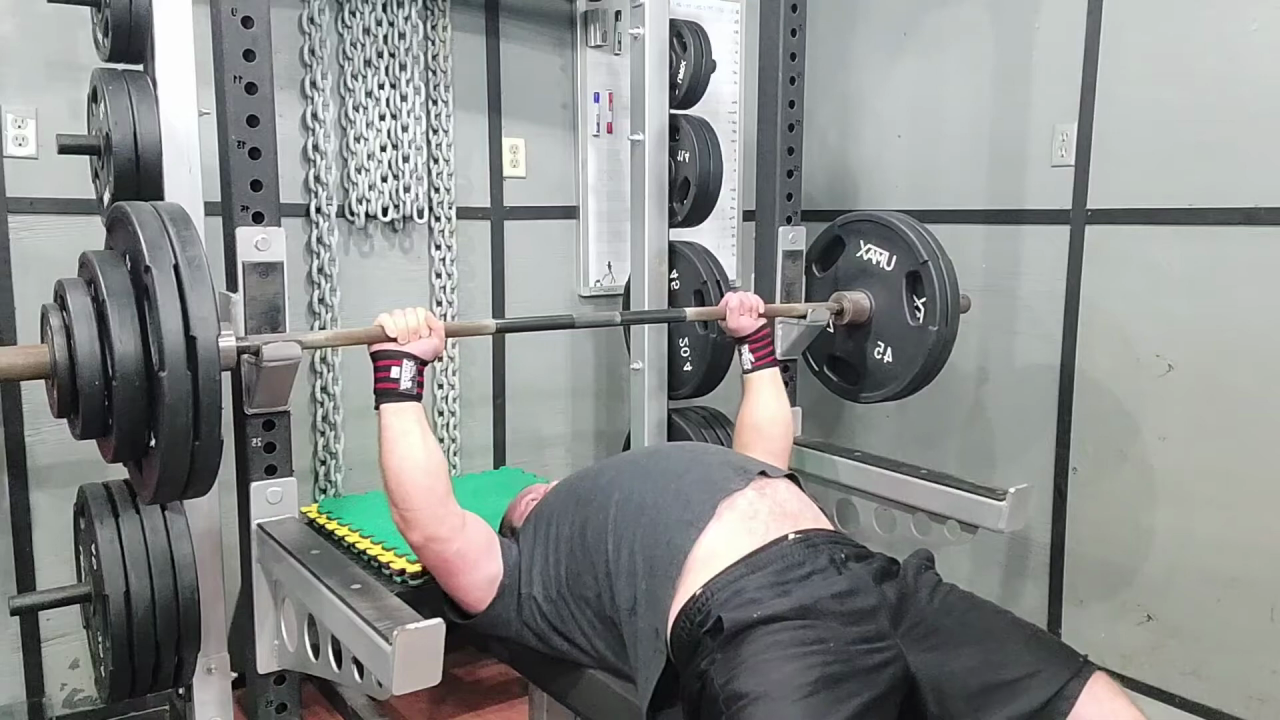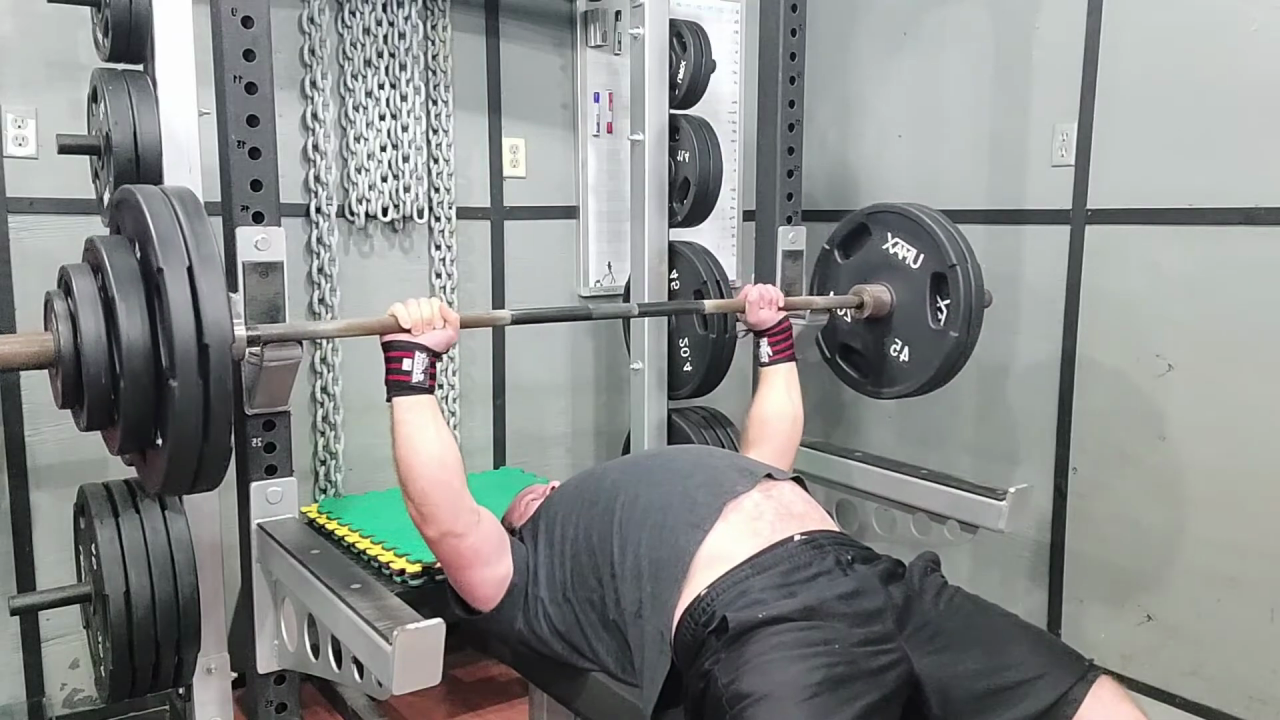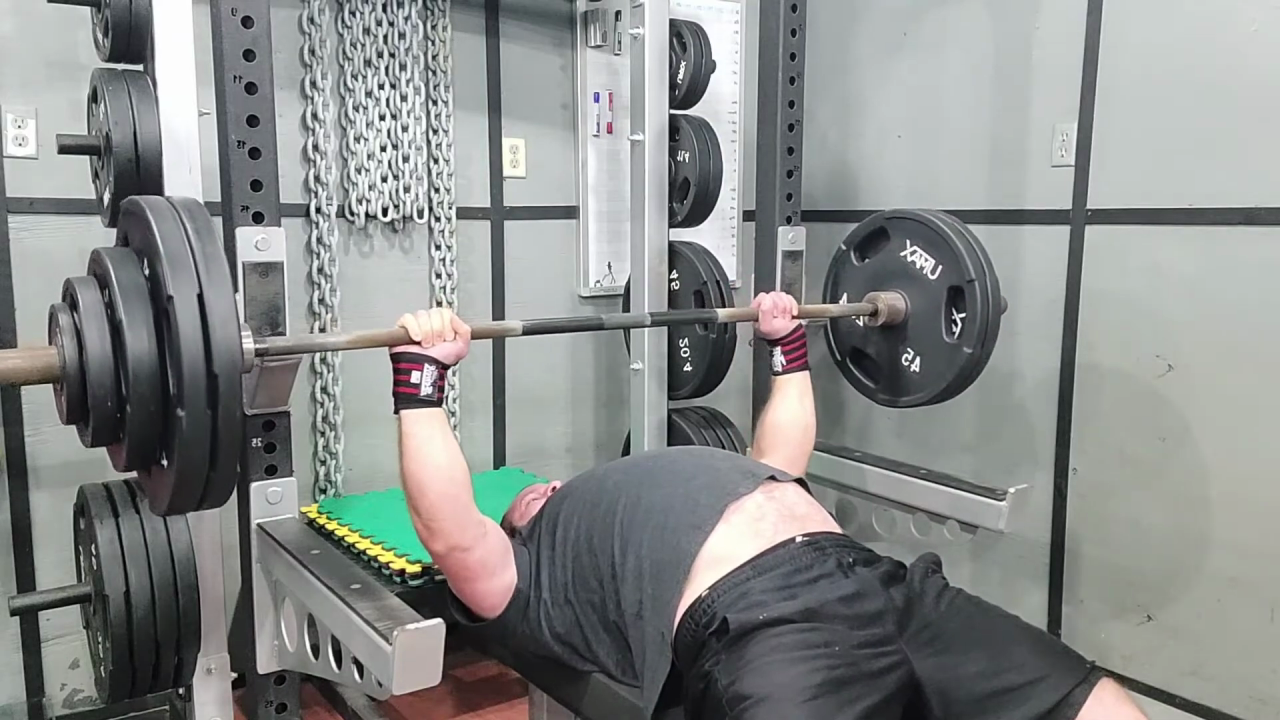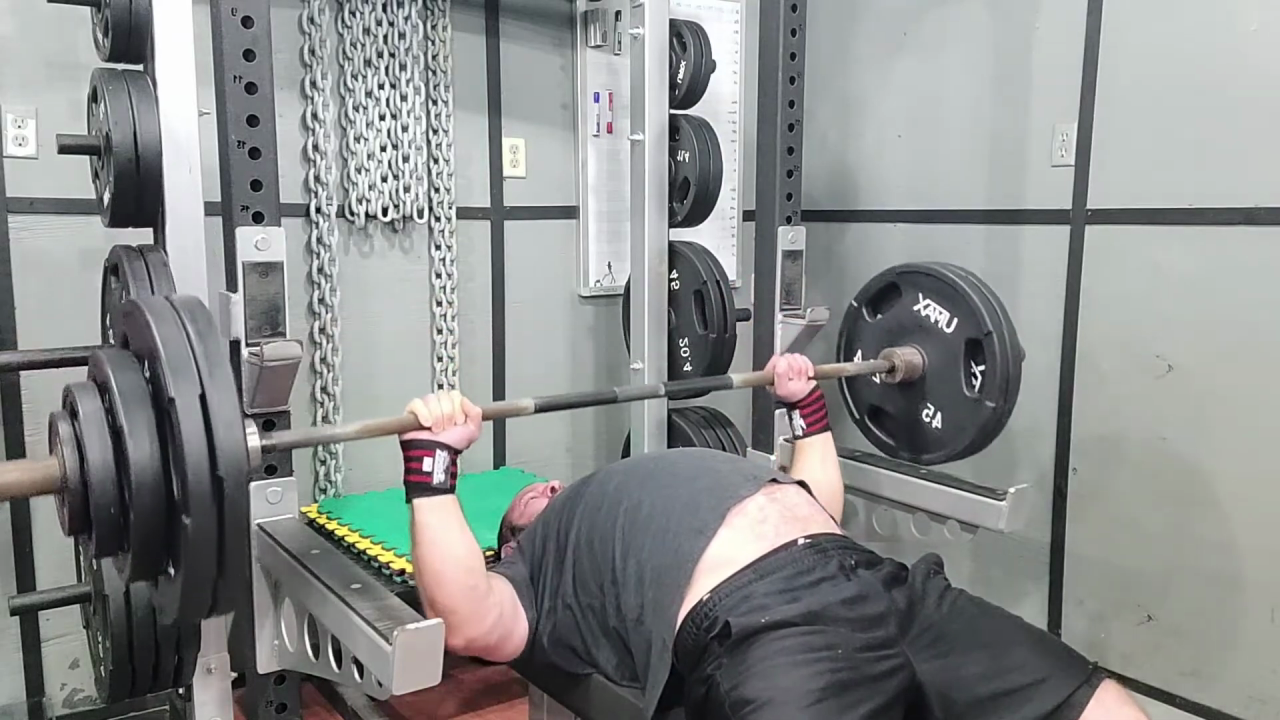
dt=1s
person 1, frame 1
left shoulder: (623, 500)
right shoulder: (529, 572)
left elbow: (765, 457)
right elbow: (431, 526)
left wrist: (757, 344)
right wrist: (401, 375)
left hip: (880, 583)
right hip: (750, 624)
person 1, frame 2
left shoulder: (646, 498)
right shoulder: (531, 574)
left elbow: (770, 453)
right elbow: (444, 517)
left wrist: (773, 335)
right wrist: (413, 363)
right hip: (753, 625)
person 1, frame 3
left shoulder: (643, 504)
right shoulder: (533, 572)
left elbow: (781, 462)
right elbow: (451, 534)
left wrist: (787, 346)
right wrist: (421, 376)
right hip: (753, 627)
person 1, frame 4
left shoulder: (640, 504)
right shoulder: (538, 569)
left elbow: (820, 509)
right elbow: (467, 622)
left wrist: (804, 406)
right wrist: (434, 461)
left hip: (886, 585)
right hip: (753, 630)
